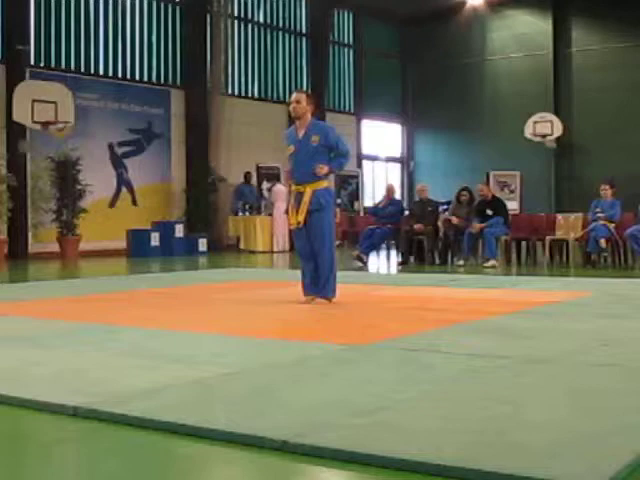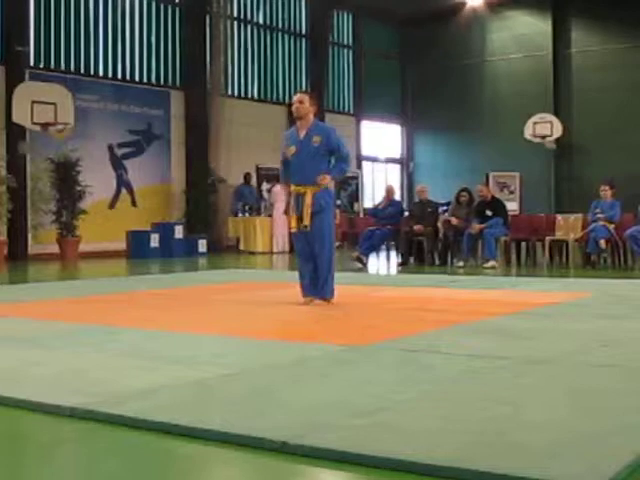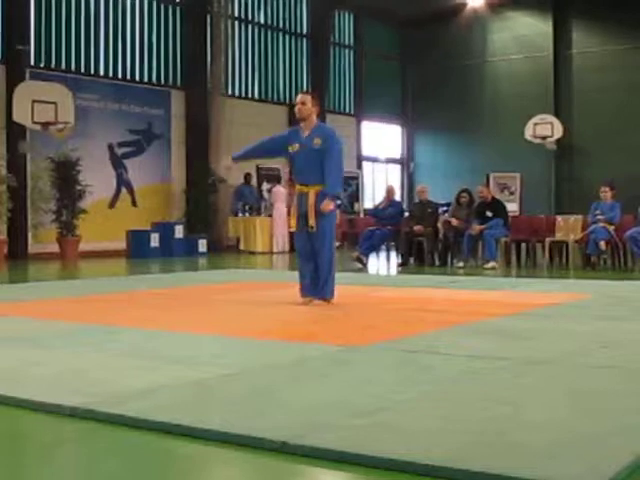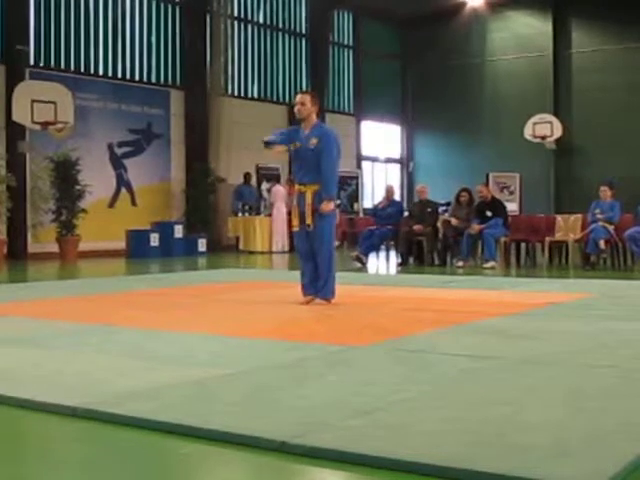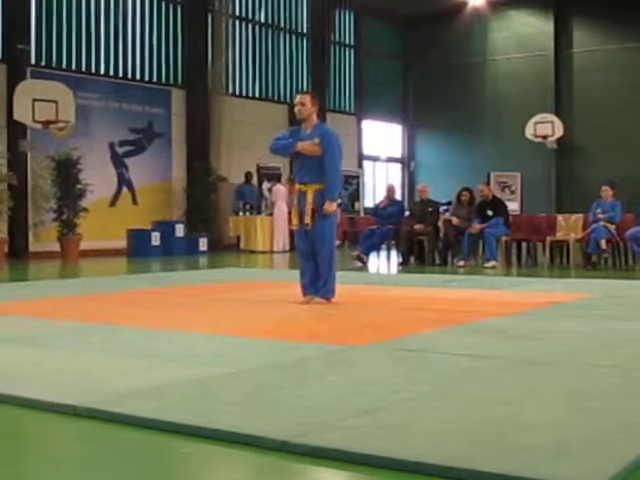
dt=0.2s
person 1, frame 1
left shoulder: (325, 131)
right shoulder: (289, 135)
left elbow: (343, 154)
left wrist: (329, 168)
left hip: (319, 196)
right hip: (297, 197)
left knee: (323, 246)
right knee: (303, 247)
left ankle: (326, 292)
right ankle: (311, 290)
person 1, frame 2
left shoulder: (326, 133)
right shoulder: (289, 136)
left elbow: (344, 158)
left wrist: (331, 176)
right wrist: (287, 187)
left hip: (320, 197)
right hip: (297, 199)
left knee: (322, 248)
right knee: (302, 248)
left ankle: (325, 293)
right ankle: (310, 291)
person 1, frame 3
left shoulder: (328, 135)
right shoulder: (291, 135)
left elbow: (334, 167)
right elbow: (265, 146)
left wrist: (331, 197)
right wrist: (237, 157)
left hip: (322, 197)
right hip: (301, 198)
left knee: (323, 247)
right knee: (304, 248)
left ankle: (324, 293)
right ankle: (310, 291)
person 1, frame 4
left shoulder: (327, 134)
right shoulder: (293, 133)
left elbow: (329, 168)
right elbow: (273, 138)
left wrist: (328, 198)
right wrist: (274, 144)
left hip: (320, 197)
right hip: (301, 197)
left knee: (323, 247)
right knee: (303, 247)
left ankle: (325, 293)
right ankle: (310, 290)
person 1, frame 5
left shoulder: (327, 134)
right shoulder: (294, 133)
left elbow: (333, 168)
right elbow: (275, 145)
left wrist: (332, 199)
right wrist: (297, 147)
left hip: (322, 196)
right hip: (301, 196)
left knee: (323, 246)
right knee: (304, 247)
left ankle: (325, 292)
right ankle: (310, 290)
